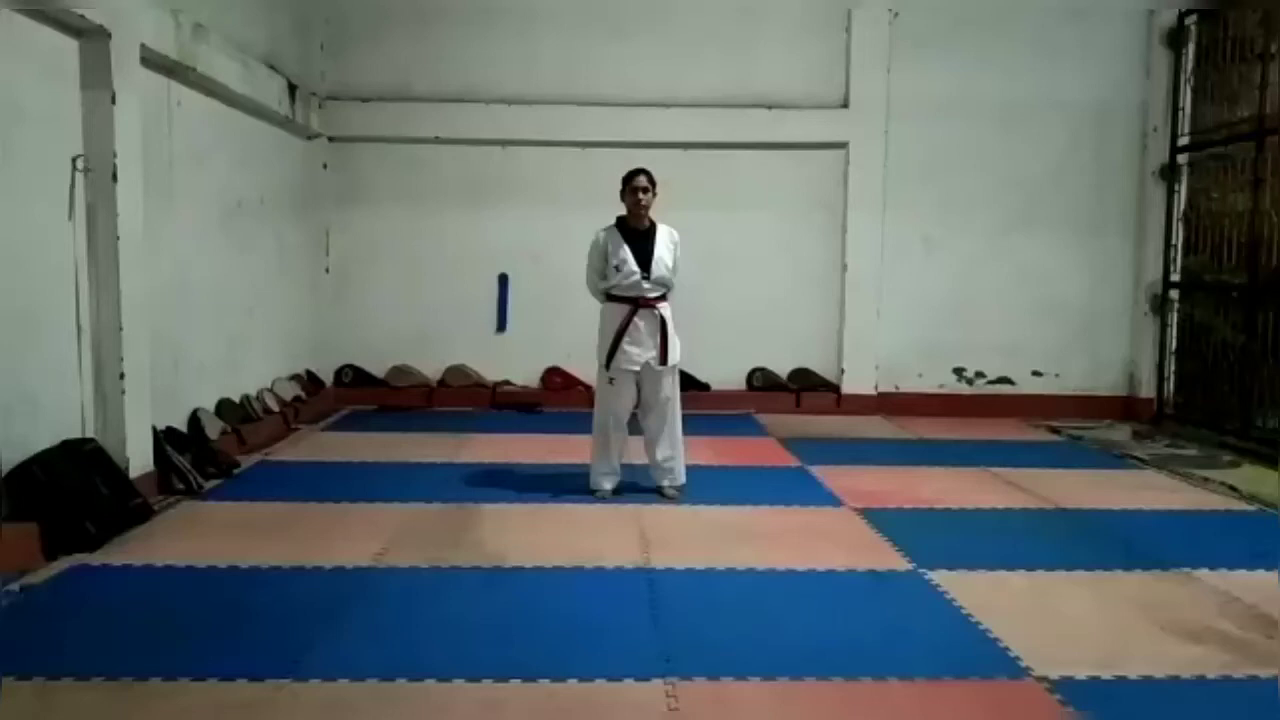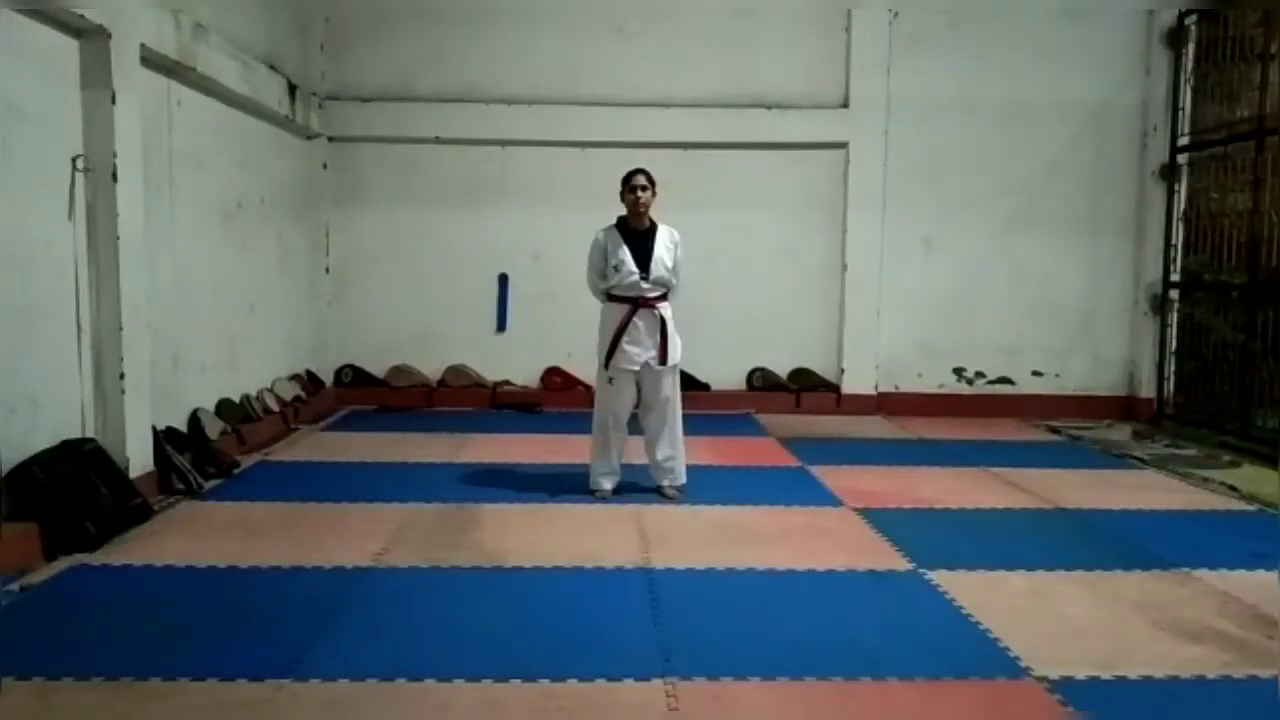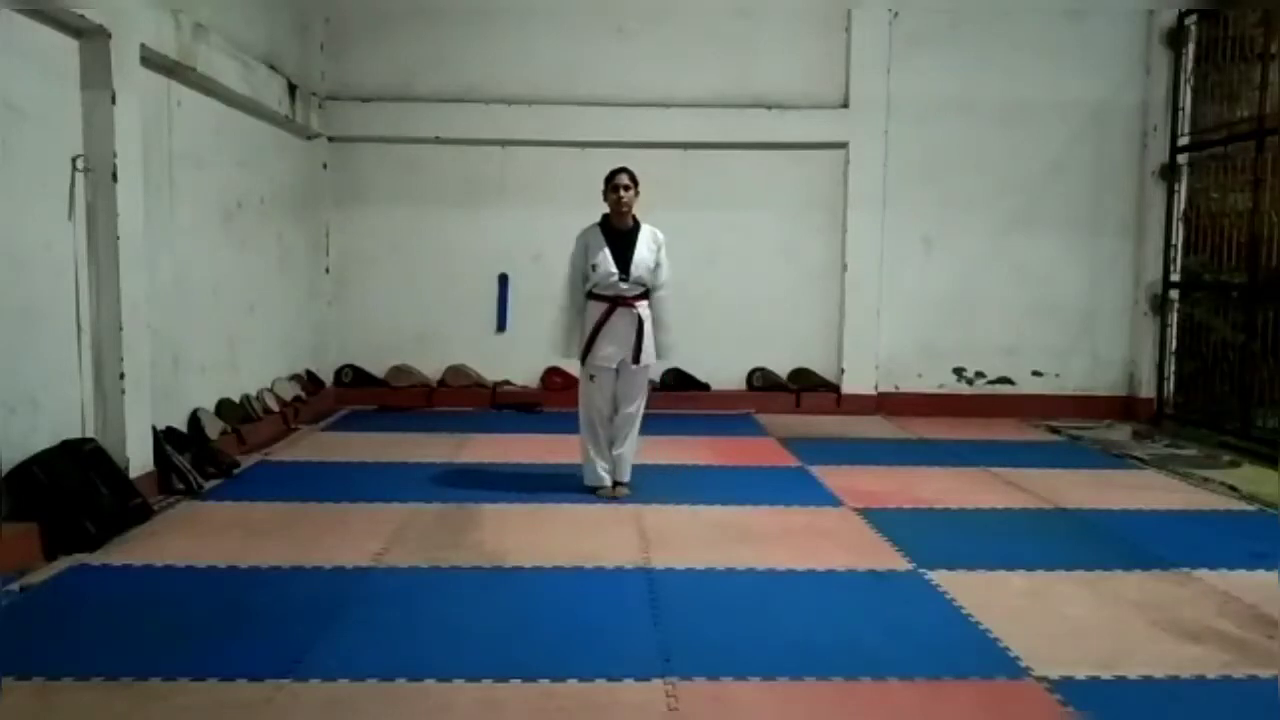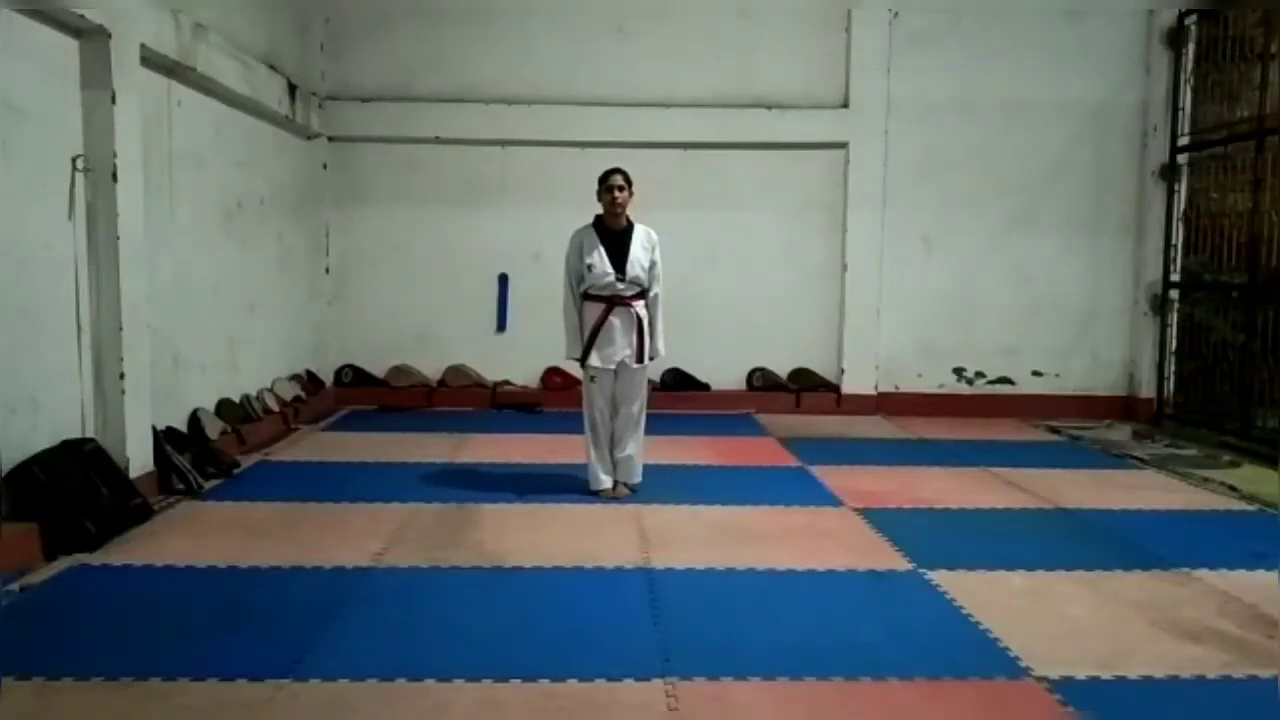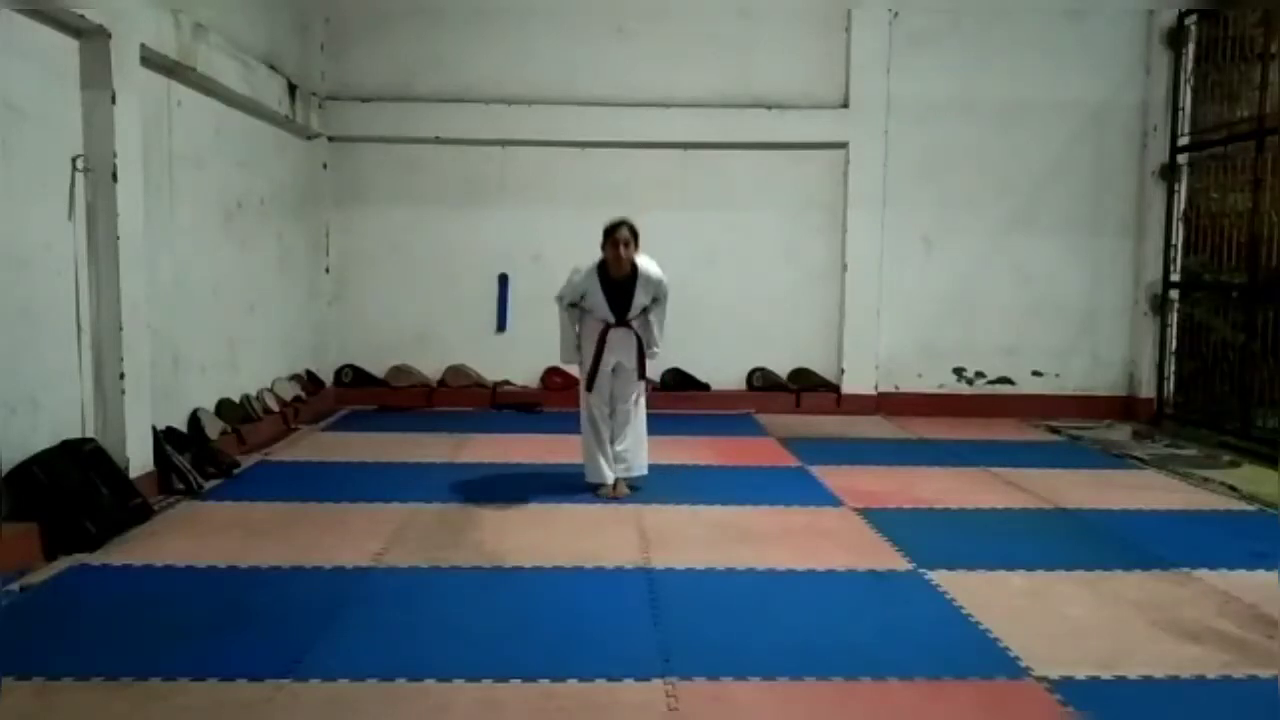
dt=0.7s
person 1, frame 1
left shoulder: (670, 237)
right shoulder: (606, 238)
right elbow: (595, 283)
left wrist: (650, 306)
right wrist: (625, 306)
left hip: (658, 327)
right hip: (619, 326)
left knee: (662, 407)
right knee: (612, 409)
left ankle: (668, 476)
right ankle: (605, 478)
person 1, frame 2
left shoulder: (670, 238)
right shoulder: (605, 238)
right elbow: (596, 283)
left wrist: (651, 308)
right wrist: (627, 306)
left hip: (659, 326)
right hip: (619, 326)
left knee: (663, 407)
right knee: (612, 408)
left ankle: (669, 477)
right ankle: (604, 478)
person 1, frame 3
left shoulder: (653, 239)
right shoulder: (588, 238)
left elbow: (659, 291)
right elbow: (576, 290)
left wrist: (659, 339)
right wrist: (574, 339)
left hip: (636, 327)
right hip: (599, 326)
left knee: (629, 408)
right knee: (596, 407)
left ankle: (620, 475)
right ankle: (600, 476)
person 1, frame 4
left shoulder: (647, 238)
right shoulder: (582, 238)
left elbow: (654, 291)
right elbow: (571, 292)
left wrist: (655, 341)
right wrist: (575, 343)
left hip: (634, 327)
right hip: (598, 327)
left knee: (631, 407)
right knee: (598, 408)
left ankle: (625, 475)
right ankle: (603, 478)
person 1, frame 5
left shoulder: (651, 275)
right shoulder: (584, 277)
left elbow: (659, 301)
right elbow: (565, 302)
left wrist: (652, 340)
right wrist: (571, 347)
left hip: (631, 340)
right hip: (595, 341)
left knee: (629, 405)
right knee: (597, 407)
left ankle: (623, 473)
right ankle: (603, 475)
